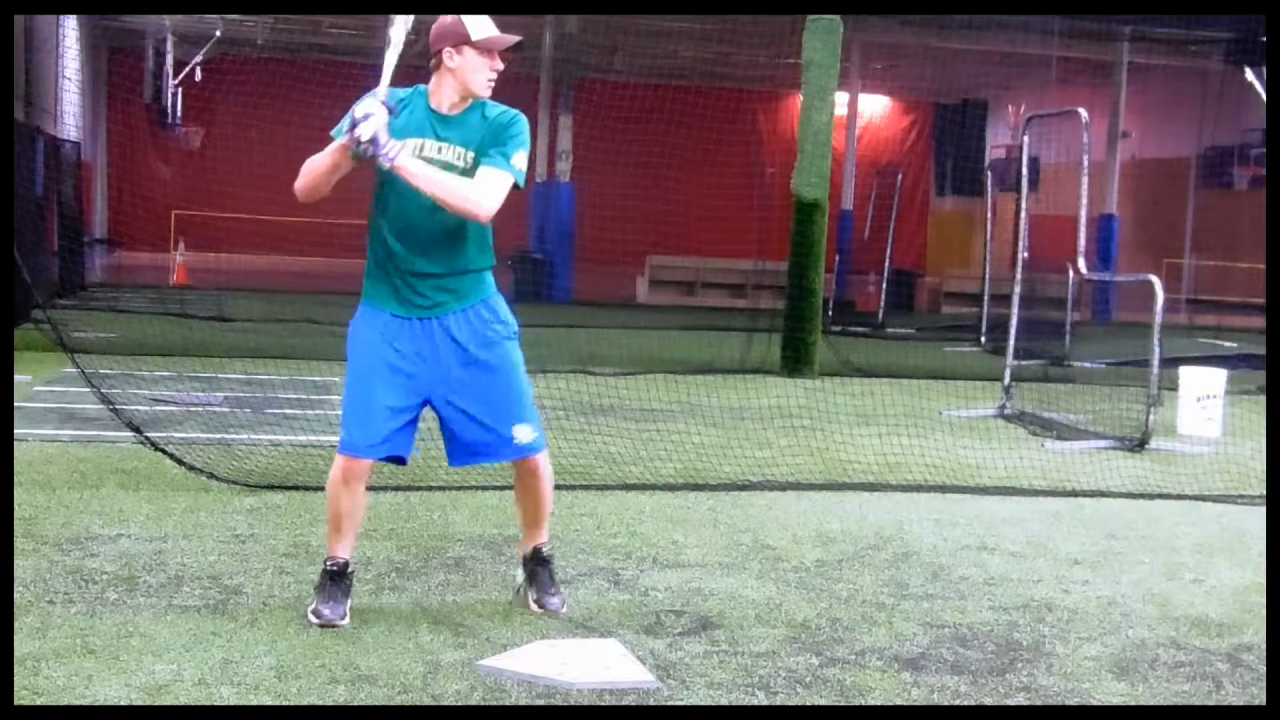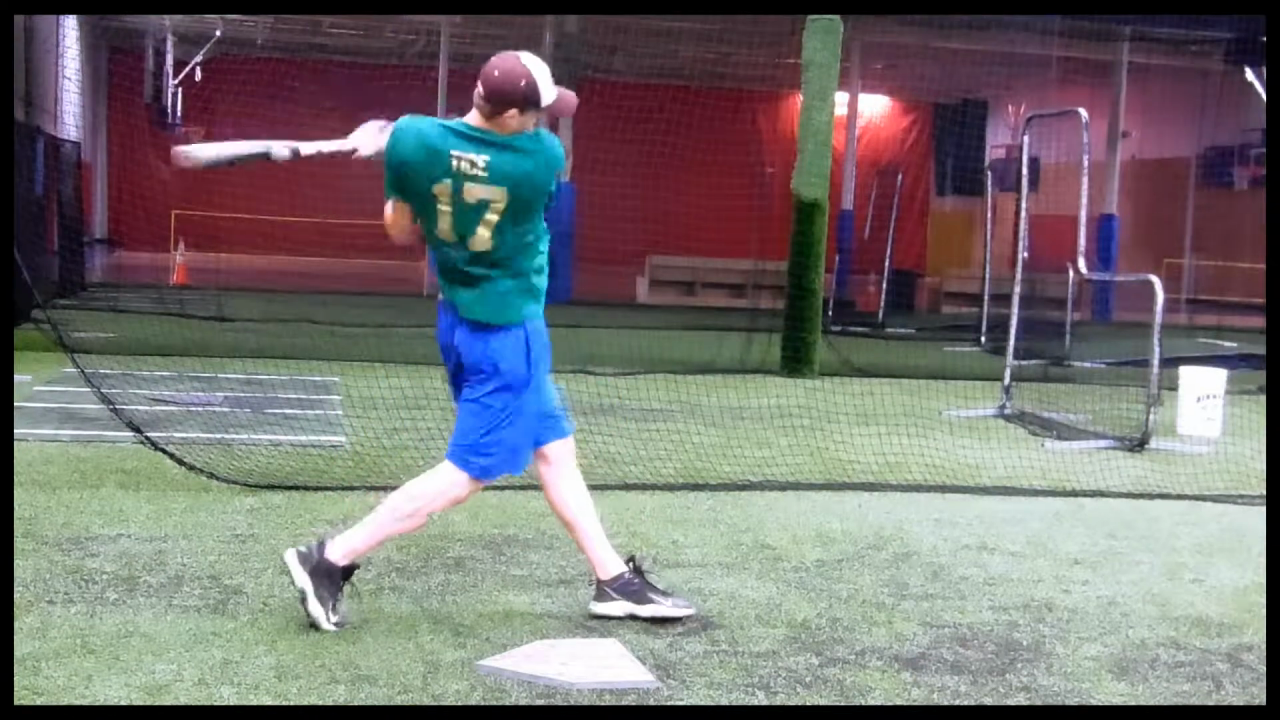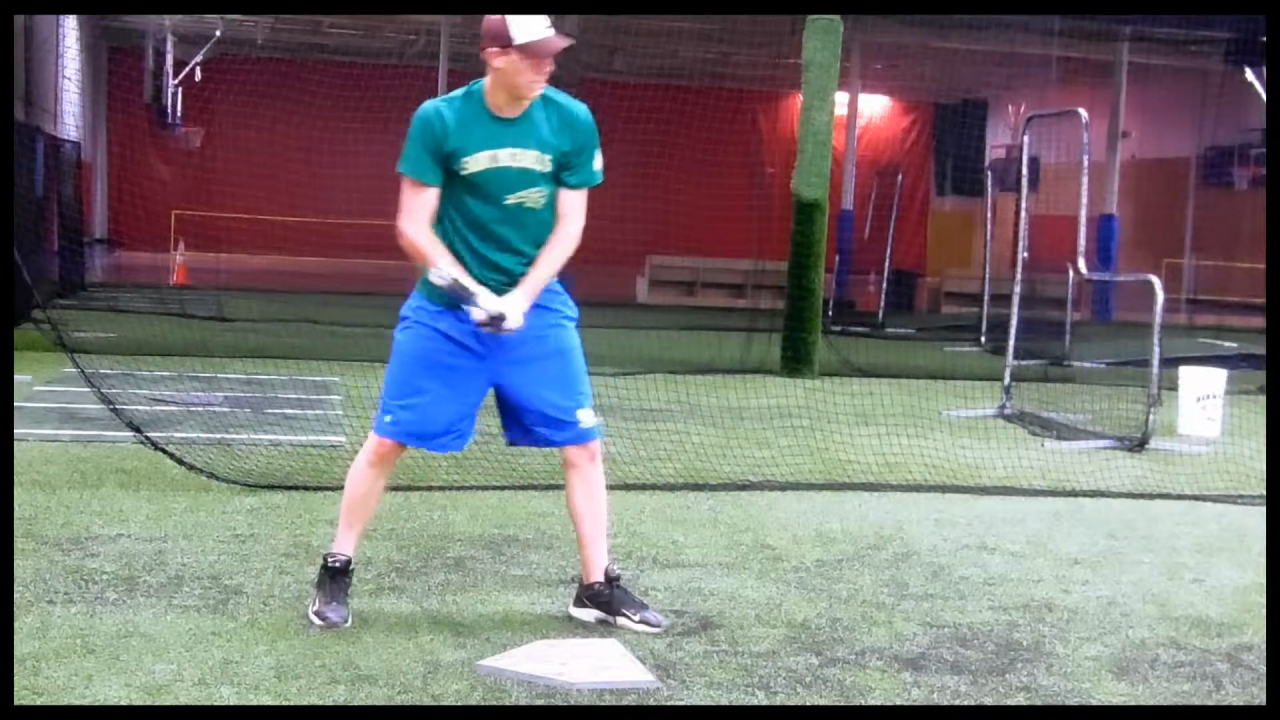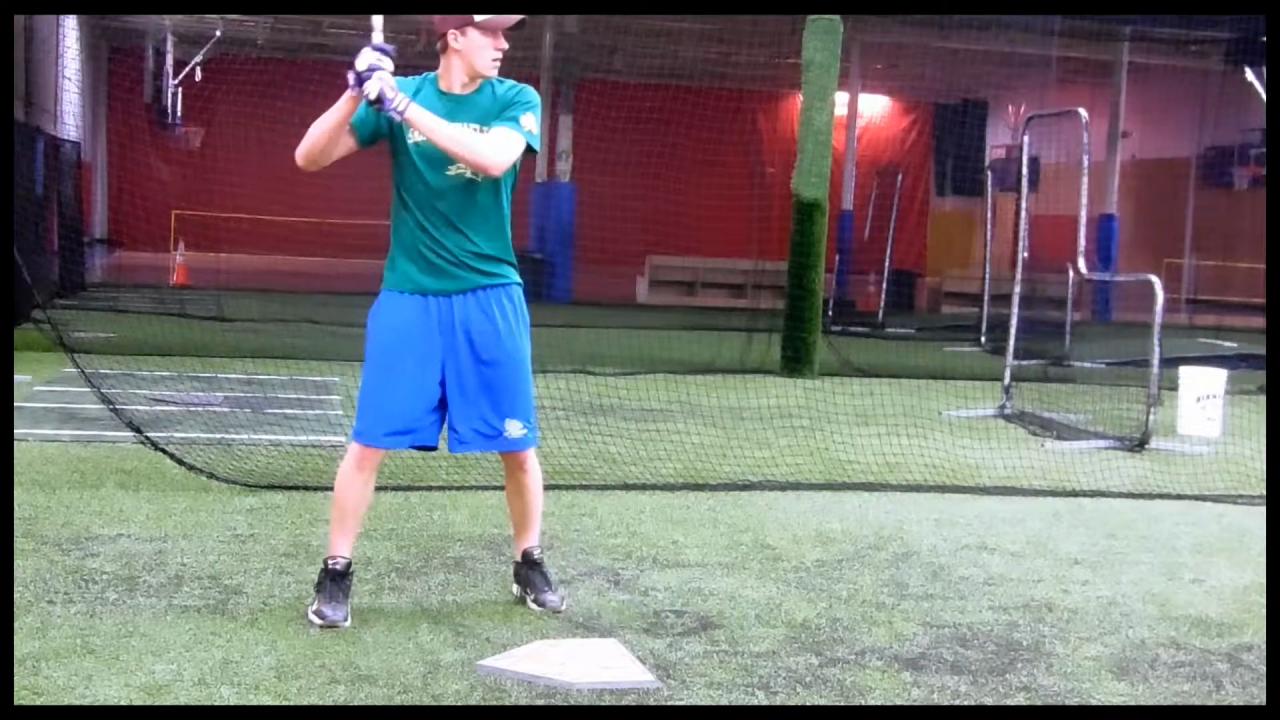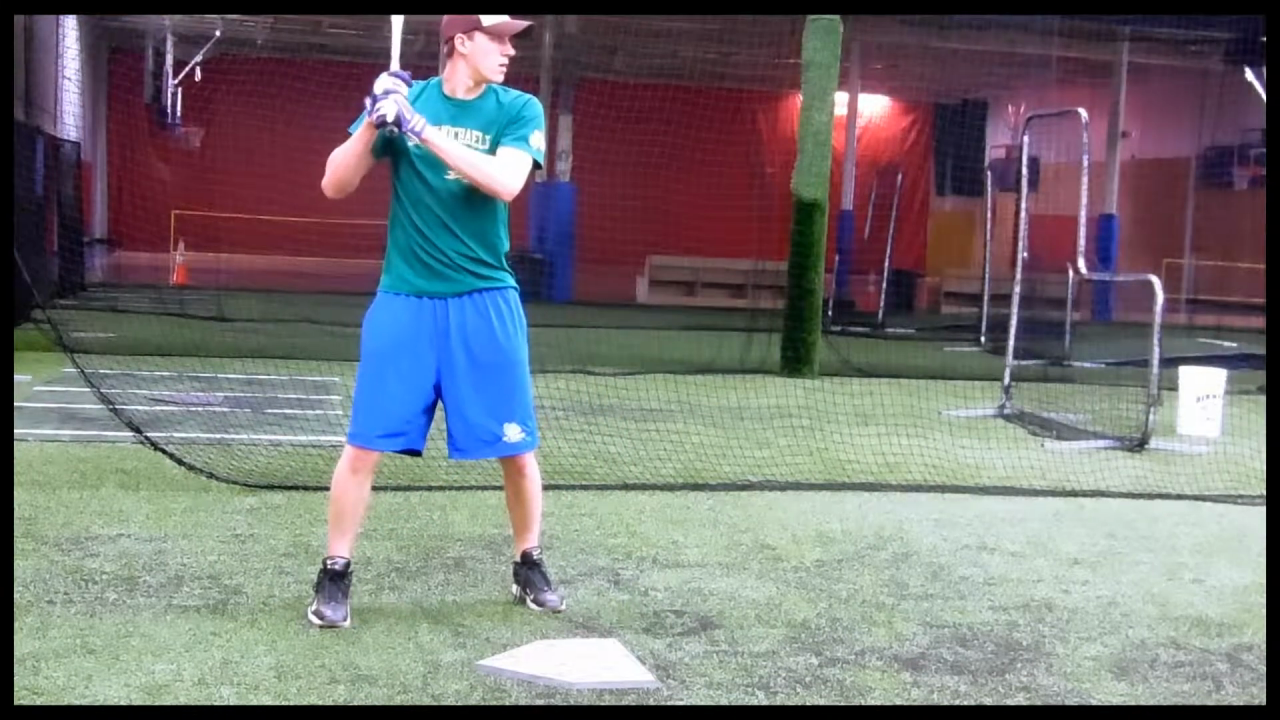
dt=1s
person 1, frame 1
left shoulder: (506, 124)
right shoulder: (391, 107)
left elbow: (482, 204)
right elbow: (306, 189)
left wrist: (395, 156)
right wrist: (350, 138)
left hip: (471, 314)
right hip: (388, 315)
left knee: (527, 451)
right knee: (356, 456)
left ankle: (536, 559)
right ankle: (336, 573)
person 1, frame 2
left shoulder: (409, 140)
right shoulder: (543, 154)
left elbow: (400, 232)
left hip: (459, 319)
right hip: (508, 334)
left knee: (554, 447)
right knee: (469, 469)
left ankle: (614, 580)
right ankle: (329, 559)
person 1, frame 3
left shoulder: (572, 121)
right shoulder: (439, 119)
left elbow: (569, 225)
right elbow: (413, 226)
left wrist: (521, 297)
right wrist: (474, 293)
left hip: (537, 308)
right hip: (445, 311)
left knee: (582, 445)
right knee: (387, 440)
left ankle: (597, 586)
right ankle: (337, 568)
person 1, frame 4
left shoulder: (517, 99)
right shoulder: (400, 92)
left elbow: (493, 158)
right elbow: (309, 158)
left wrist: (403, 106)
right wrist: (356, 95)
left hip: (491, 297)
right hip: (408, 297)
left knee: (518, 444)
right knee: (370, 441)
left ankle: (528, 563)
right ankle: (335, 574)
person 1, frame 5
left shoulder: (520, 109)
right shoulder: (402, 95)
left elbow: (505, 182)
right elbow: (334, 185)
left wrist: (419, 128)
right wrist: (373, 121)
left hip: (486, 301)
right hip: (404, 300)
left knee: (516, 448)
right knee: (364, 445)
left ankle: (529, 564)
right ankle: (334, 575)
